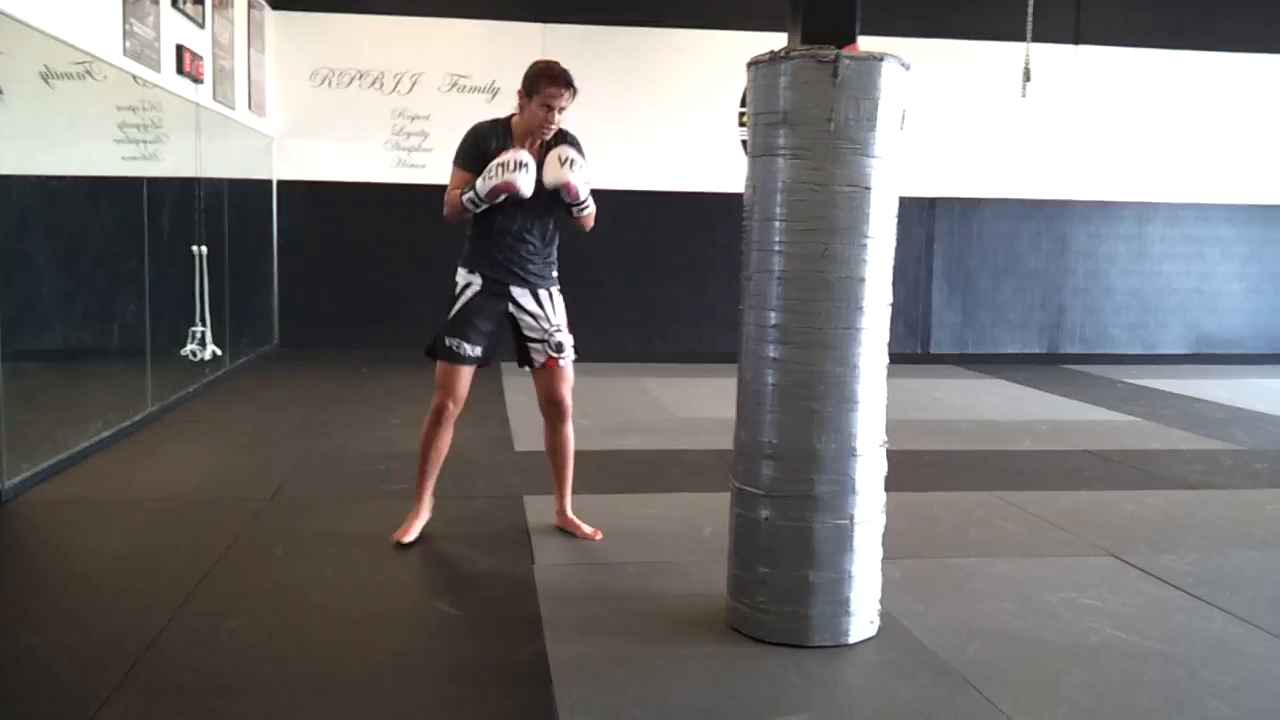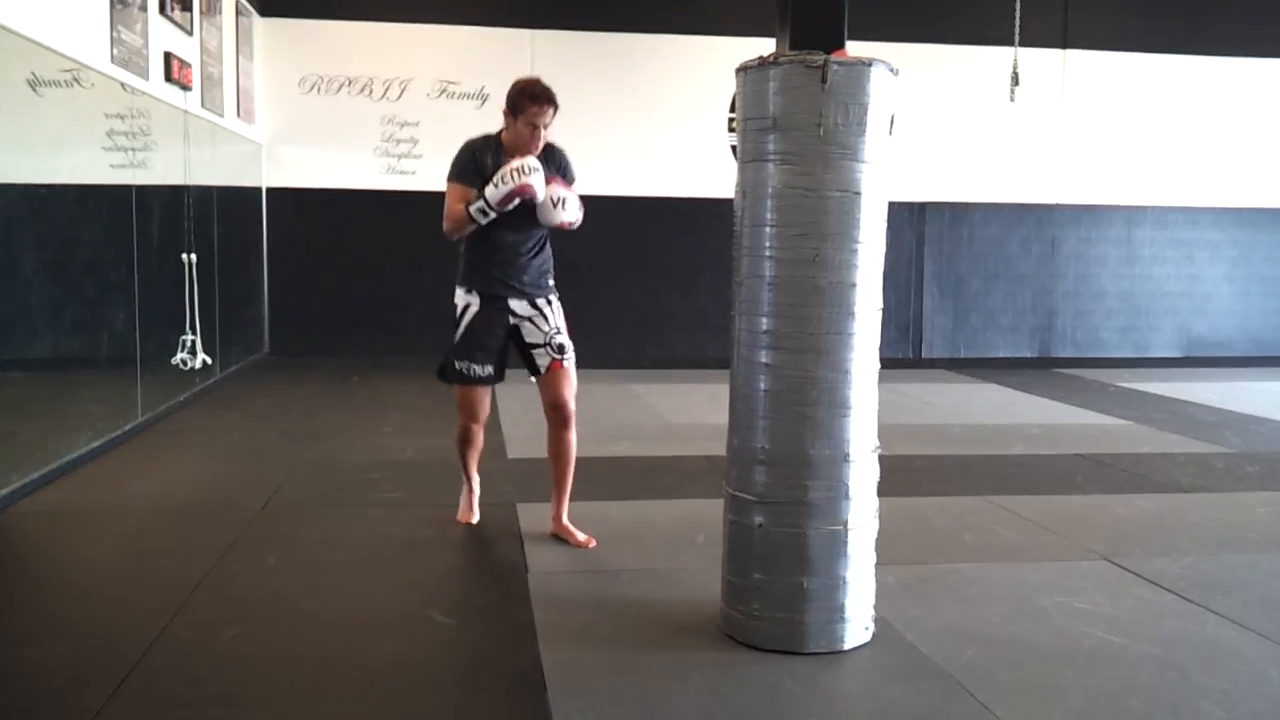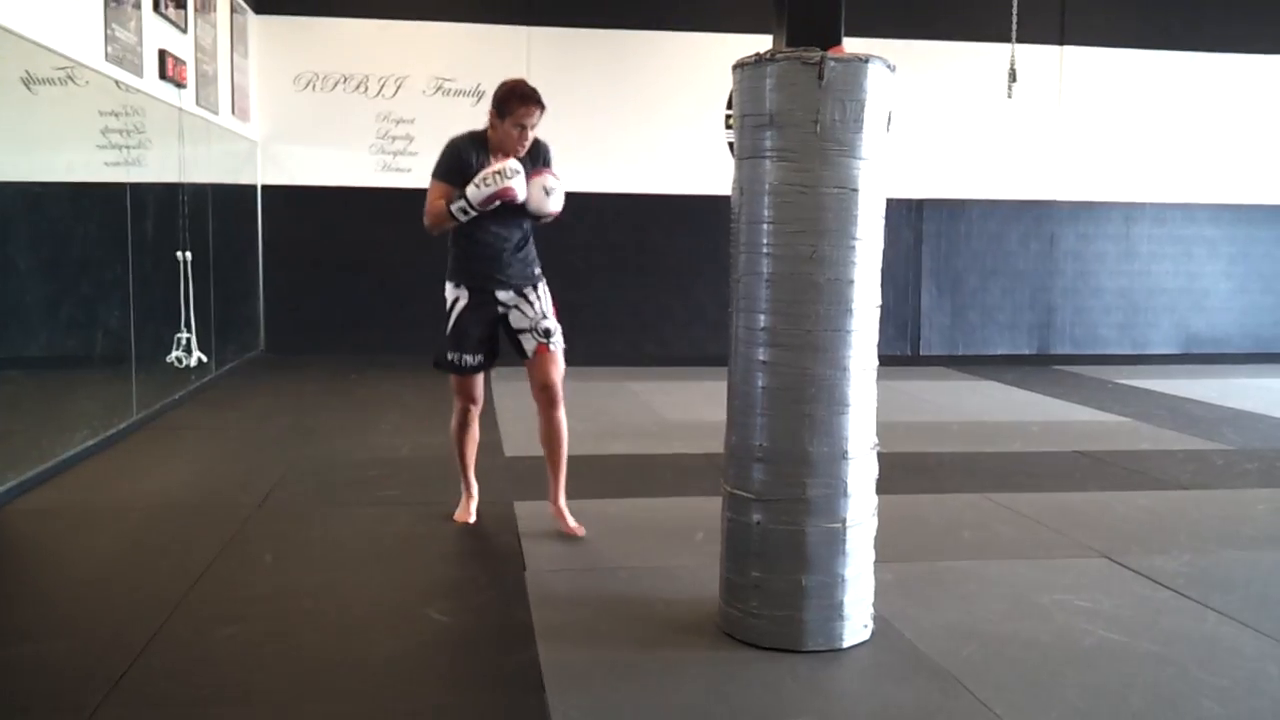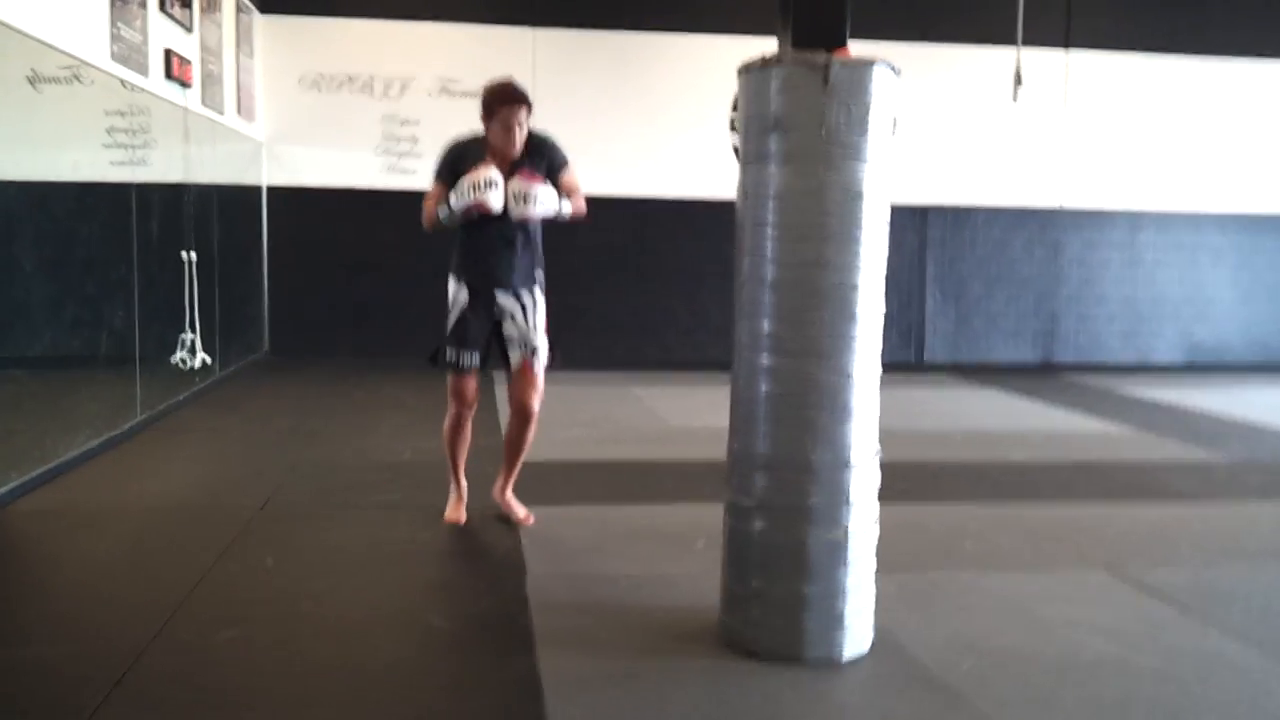
dt=0.2s
person 1, frame 1
left shoulder: (568, 148)
right shoulder: (483, 137)
left elbow: (587, 222)
right elbow: (451, 210)
left wrist: (576, 192)
right wrist: (486, 189)
left hip: (539, 285)
right hip: (482, 282)
left knee: (558, 402)
right knee: (447, 399)
left ankle: (564, 510)
right ankle: (421, 503)
person 1, frame 2
left shoulder: (555, 159)
right shoulder: (476, 154)
left elbow: (572, 217)
right elbow: (451, 226)
left wrist: (568, 213)
right wrist: (497, 196)
left hip: (536, 294)
right hip: (481, 296)
left knee: (563, 407)
right knee: (471, 417)
left ankle: (560, 518)
right ankle: (471, 486)
person 1, frame 3
left shoulder: (538, 153)
right shoulder: (461, 151)
left elbow: (549, 203)
right elbow: (431, 219)
left wrist: (551, 201)
right wrist: (476, 197)
left hip: (524, 282)
right hip: (470, 288)
left knee: (551, 389)
right knee: (468, 402)
left ankle: (558, 502)
right ankle: (468, 490)
person 1, frame 4
left shoulder: (544, 150)
right shoulder: (461, 155)
left elbow: (578, 204)
right elbow: (429, 218)
left wrist: (549, 202)
right wrist: (458, 203)
left hip: (522, 288)
right hip: (472, 289)
left knee: (526, 406)
right knee: (462, 402)
left ankle: (505, 488)
right ankle: (458, 490)
